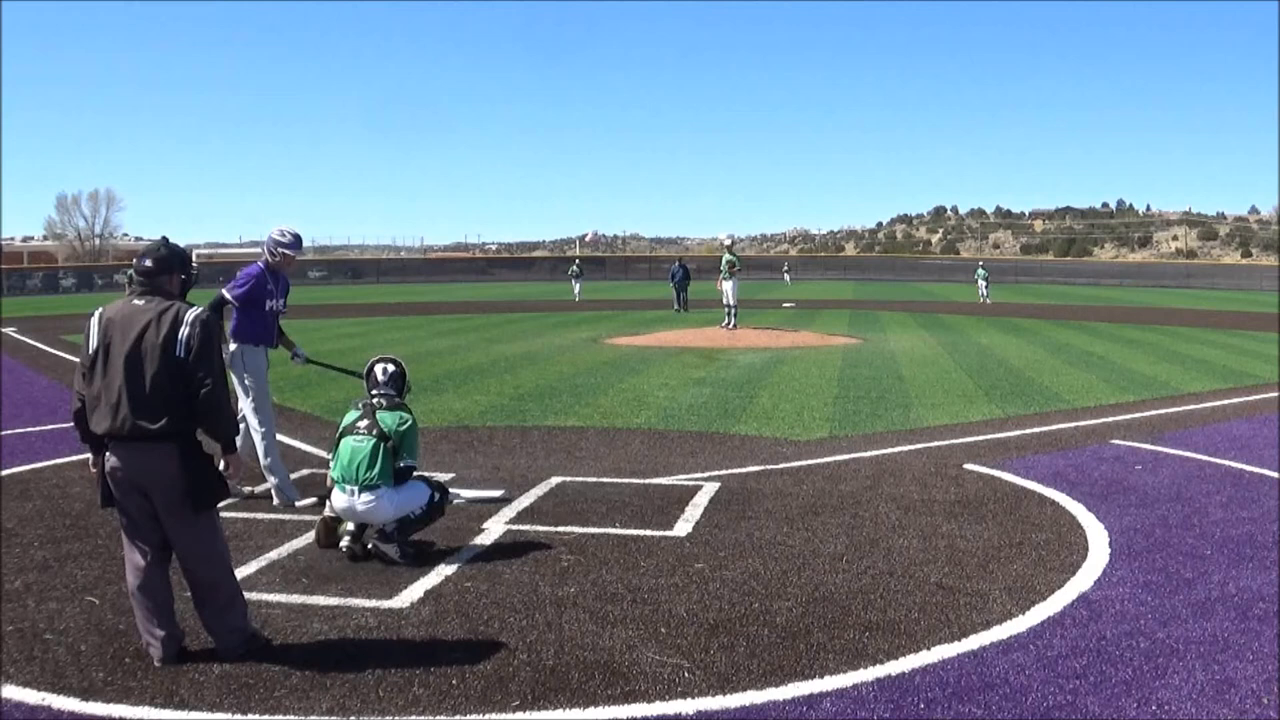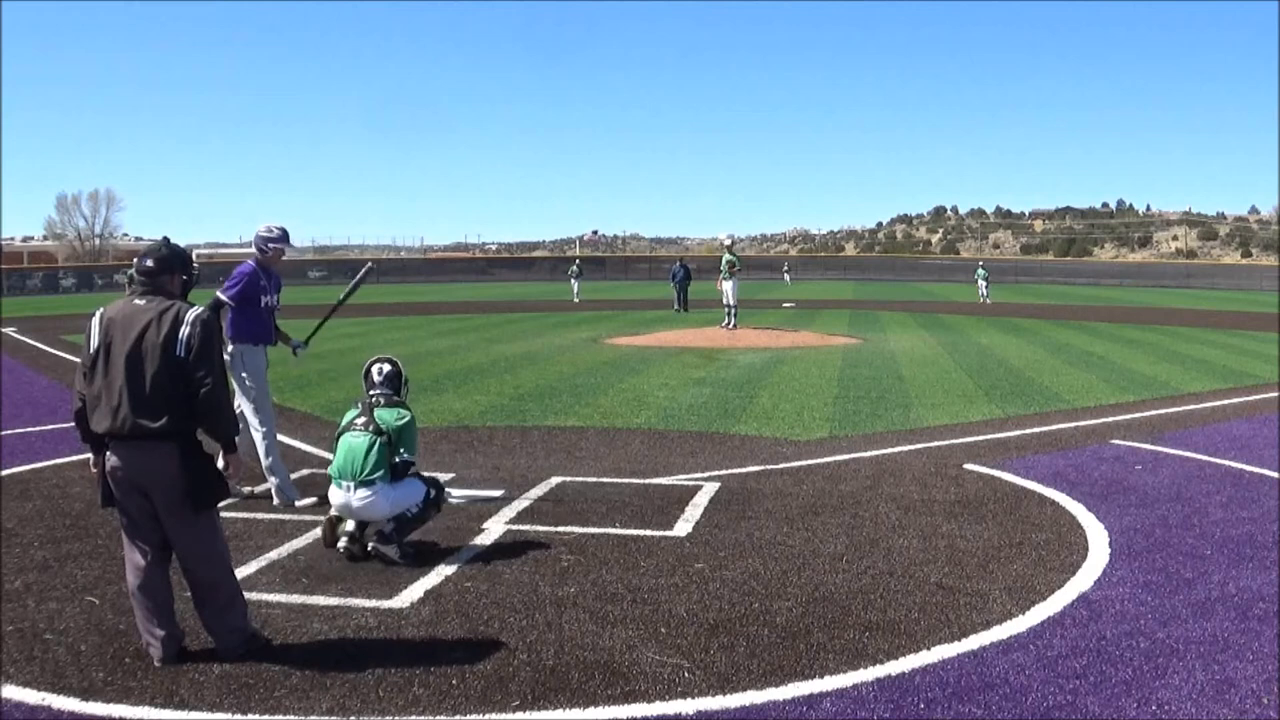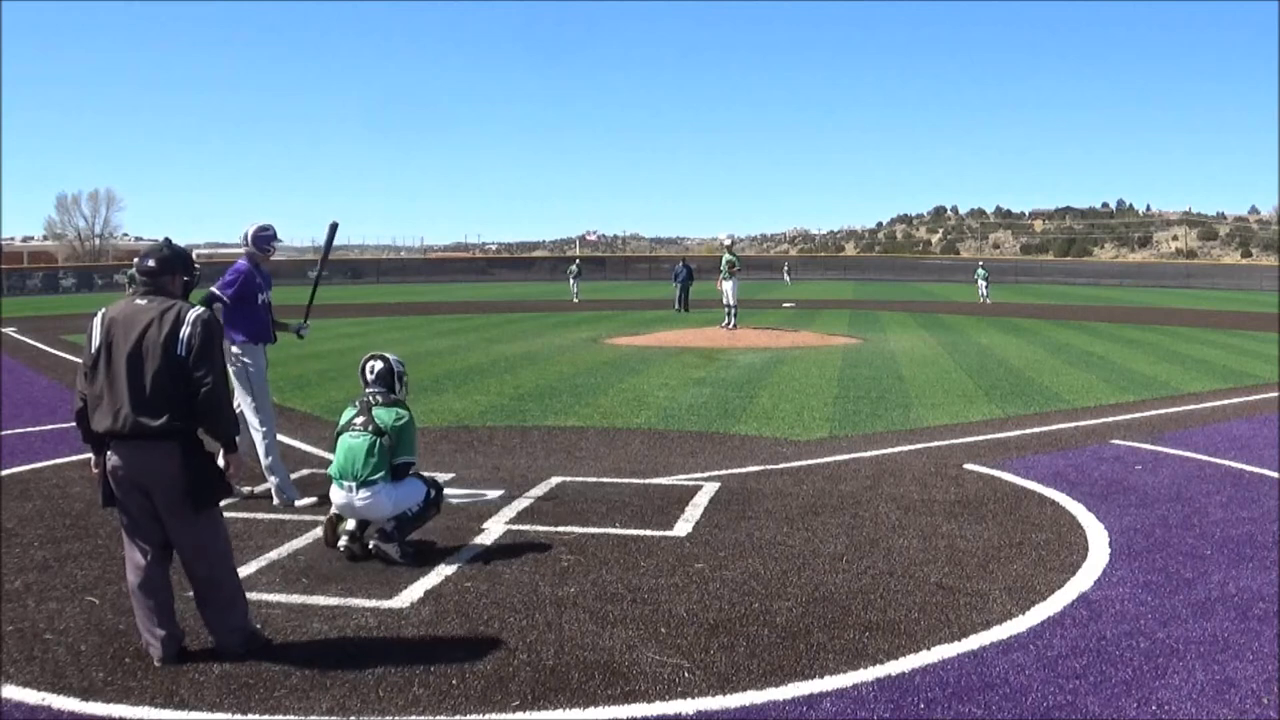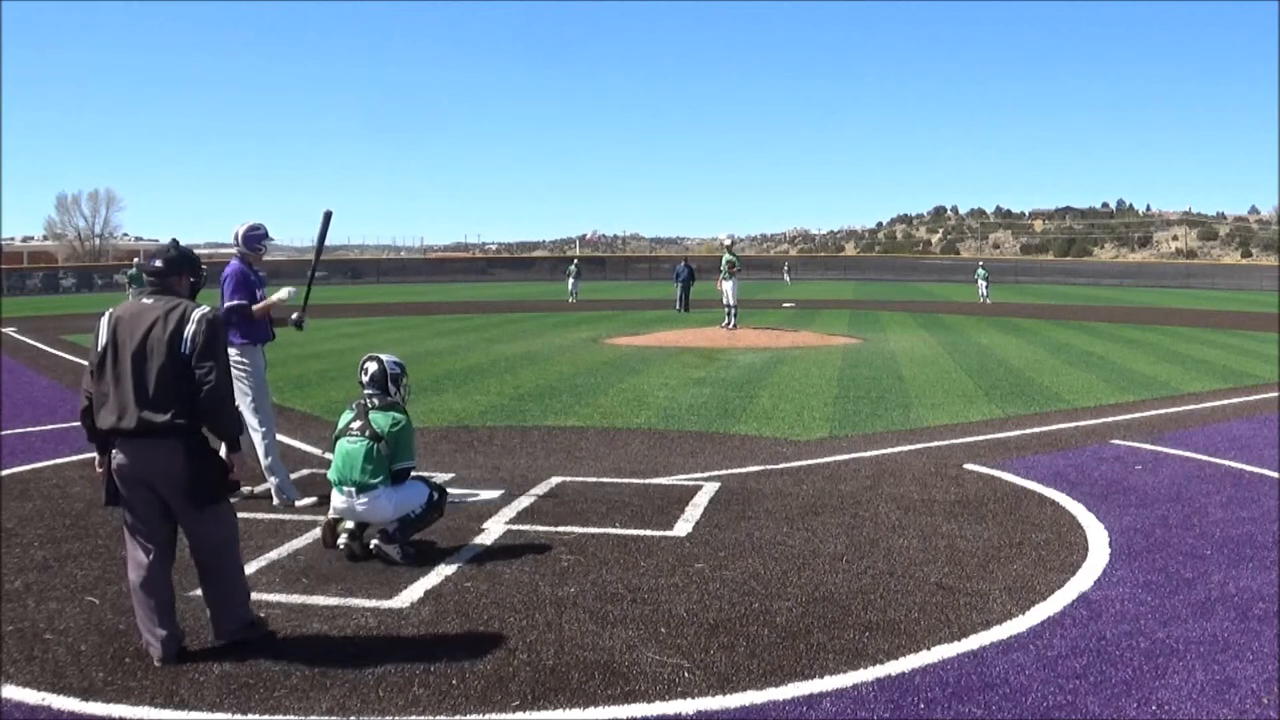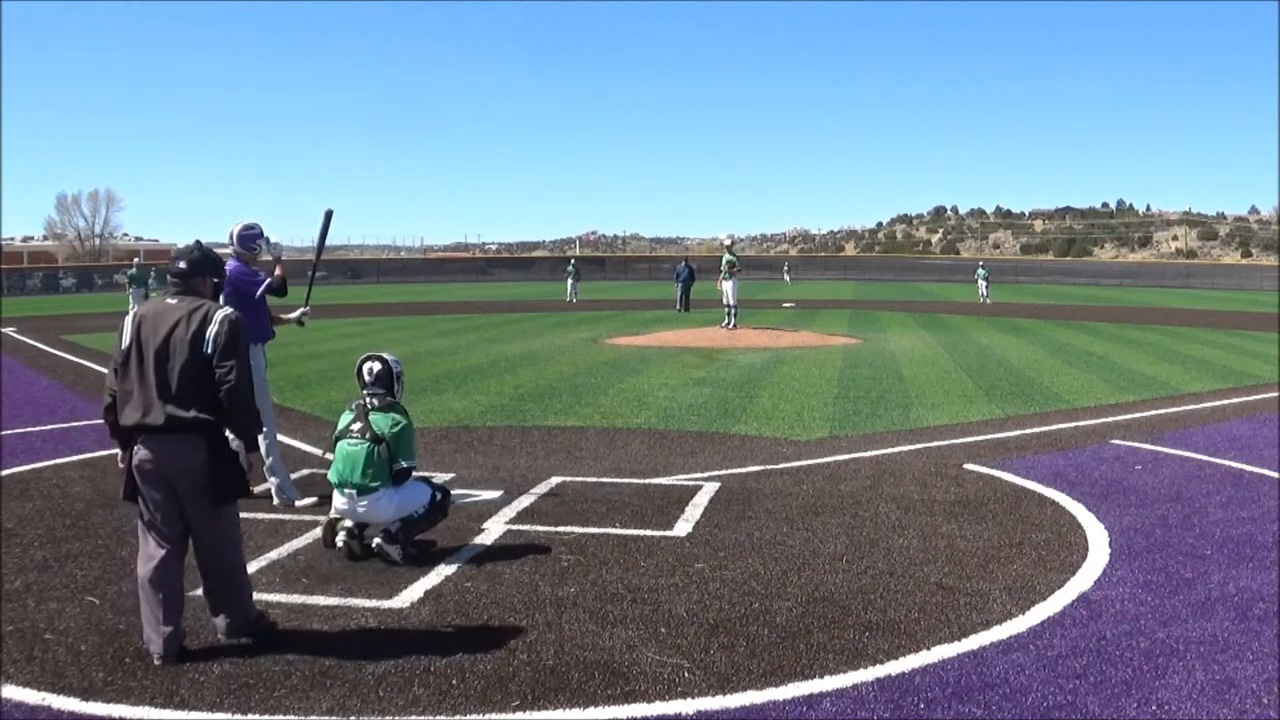
dt=0.3s
person 1, frame 1
left shoulder: (102, 320)
right shoulder: (190, 320)
left elbow: (84, 392)
right elbow: (210, 393)
left wrist: (95, 446)
right wrist: (228, 444)
left hip: (119, 455)
right hip: (173, 454)
left knee: (142, 555)
right knee: (203, 551)
left ankle: (161, 644)
right ankle: (233, 636)
person 1, frame 2
left shoulder: (103, 319)
right shoulder: (191, 320)
left elbow: (85, 392)
right elbow: (211, 392)
left wrist: (96, 445)
right wrist: (228, 443)
left hip: (120, 455)
right hip: (173, 454)
left knee: (142, 555)
right knee: (203, 550)
left ankle: (161, 644)
right ankle: (233, 636)
person 1, frame 3
left shoulder: (104, 320)
right shoulder: (193, 320)
left elbow: (86, 393)
right elbow: (210, 392)
left wrist: (97, 446)
right wrist: (229, 443)
left hip: (121, 454)
right hip: (174, 452)
left knee: (143, 553)
right knee: (206, 548)
left ankle: (161, 644)
right ankle: (233, 635)
person 1, frame 4
left shoulder: (112, 319)
right shoulder: (197, 318)
left elbow: (93, 391)
right elbow: (214, 391)
left wrist: (102, 445)
right wrist: (232, 442)
left hip: (126, 452)
right hip: (179, 449)
left knee: (145, 551)
right knee: (215, 538)
left ankle: (161, 643)
right ankle: (234, 622)
person 1, frame 5
left shoulder: (136, 319)
right shoulder: (220, 320)
left elbow: (115, 389)
right elbow: (234, 391)
left wrist: (124, 441)
right wrist: (250, 442)
left hip: (147, 447)
right hip: (199, 447)
left knee: (157, 546)
right knee: (218, 540)
left ankle: (162, 641)
right ankle: (236, 618)
person 2, frame 1
left shoulder: (282, 281)
right shoulder: (253, 276)
right elbow: (216, 305)
left wrist: (292, 348)
left hip: (260, 353)
right hip: (245, 353)
left knee: (246, 420)
right knee: (262, 423)
right ankle: (283, 492)
person 2, frame 2
left shoulder: (273, 278)
right shoulder: (246, 274)
right elbow: (214, 308)
left wrist: (289, 341)
left hip: (258, 352)
right hip: (244, 353)
left knee: (243, 419)
right knee: (262, 423)
right ankle: (283, 492)
person 2, frame 3
left shoulder: (262, 275)
right shoulder: (241, 272)
right elbow: (206, 303)
left wrist: (290, 327)
right wrist: (223, 341)
left hip: (255, 352)
right hip: (244, 353)
left knee: (242, 419)
right knee: (262, 423)
right ankle: (284, 492)
person 2, frame 4
left shoulder: (250, 273)
right shoulder: (236, 272)
right elbow: (239, 316)
left wrist: (288, 321)
right wrist: (276, 298)
left hip: (251, 352)
right hip: (244, 354)
left knee: (241, 419)
right knee: (261, 423)
right ankle: (283, 492)
person 2, frame 5
left shoulder: (242, 271)
right shoulder: (237, 272)
left elbow: (260, 316)
right elbow: (279, 288)
left wrist: (292, 317)
right wrist: (277, 257)
left hip: (250, 352)
right hip: (245, 354)
right knee: (263, 422)
right ankle: (283, 492)
person 3, frame 1
left shoulder: (352, 414)
right shoulder: (403, 418)
left elbow: (333, 469)
right elbow: (404, 472)
left hip: (341, 501)
right hip: (374, 502)
right knee: (437, 493)
left ankle: (351, 532)
right ankle: (389, 536)
person 3, frame 2
left shoulder: (352, 413)
right shoulder: (401, 415)
left elbow: (337, 461)
right elbow: (401, 468)
left hip: (338, 497)
right hip: (369, 499)
right knee: (432, 490)
left ankle: (350, 533)
right ankle: (387, 538)
person 3, frame 3
left shoulder: (350, 411)
right shoulder: (399, 414)
left elbow: (340, 459)
right elbow: (402, 469)
right wrist: (389, 482)
left hip: (340, 497)
right hip: (372, 498)
right knee: (432, 491)
left ankle: (350, 532)
right ankle: (389, 536)
person 3, frame 4
left shoulder: (348, 414)
right shoulder: (397, 418)
left elbow: (342, 462)
right elbow: (401, 474)
left hip: (341, 501)
right hip: (374, 503)
right knee: (435, 494)
left ankle: (350, 530)
right ankle: (391, 537)
person 3, frame 5
left shoulder: (347, 415)
right shoulder: (396, 419)
left elbow: (340, 463)
right elbow: (403, 474)
left hip: (342, 502)
right hip: (375, 504)
right knee: (439, 496)
left ankle: (350, 528)
right ankle: (393, 537)
